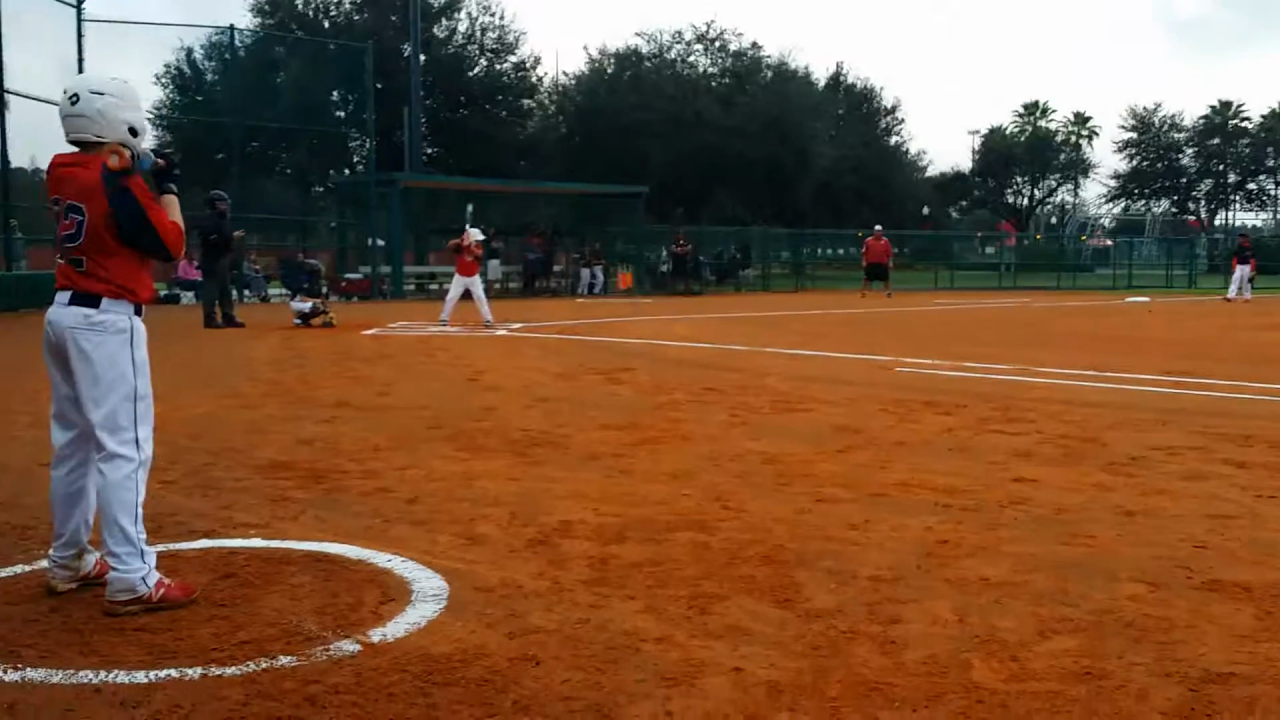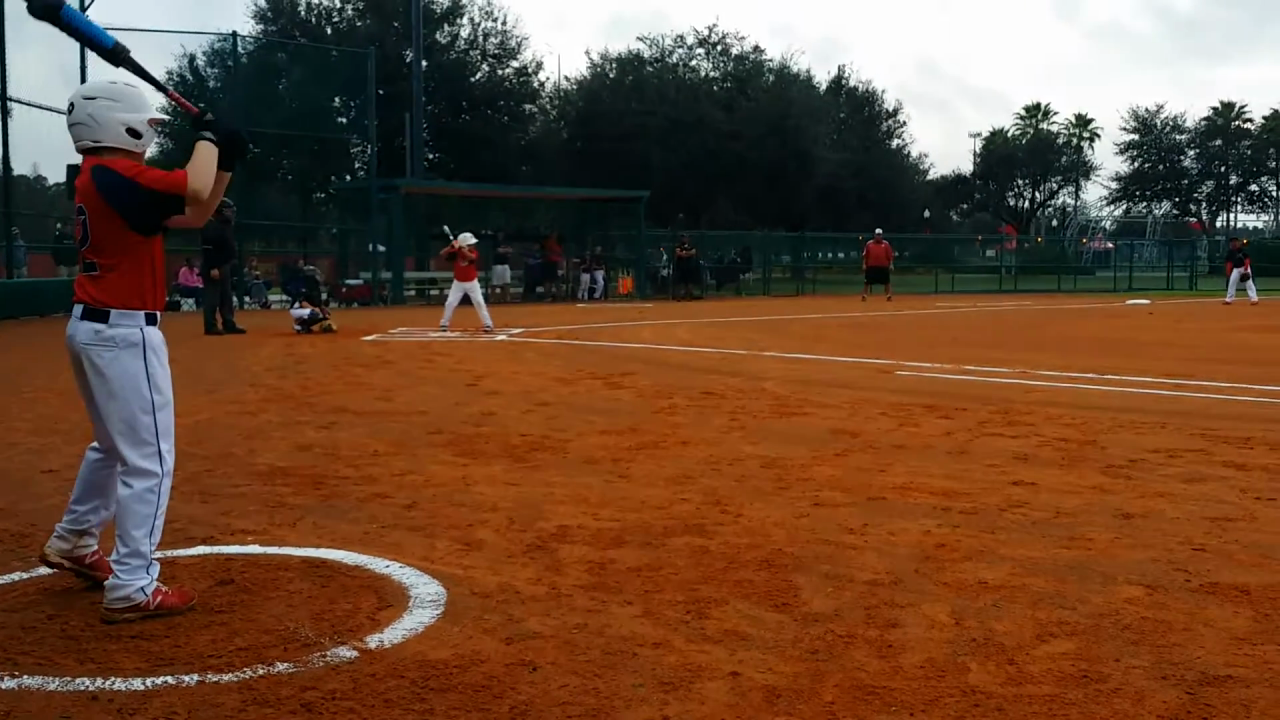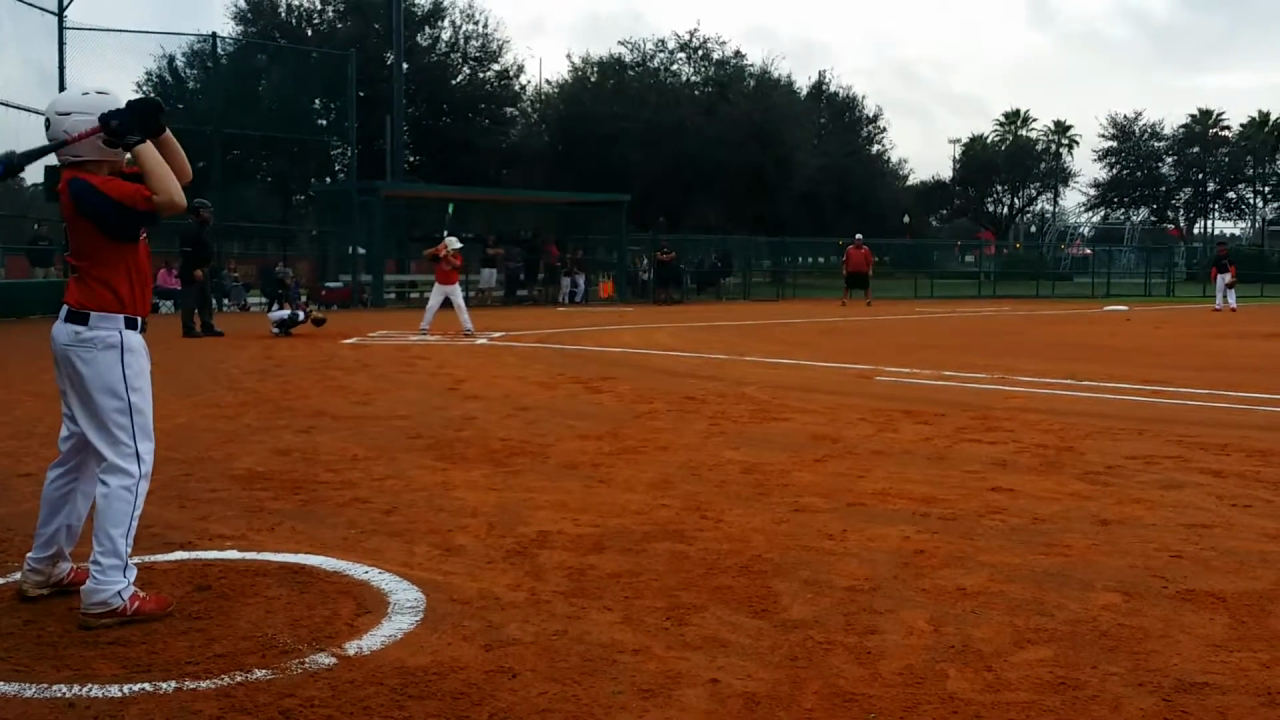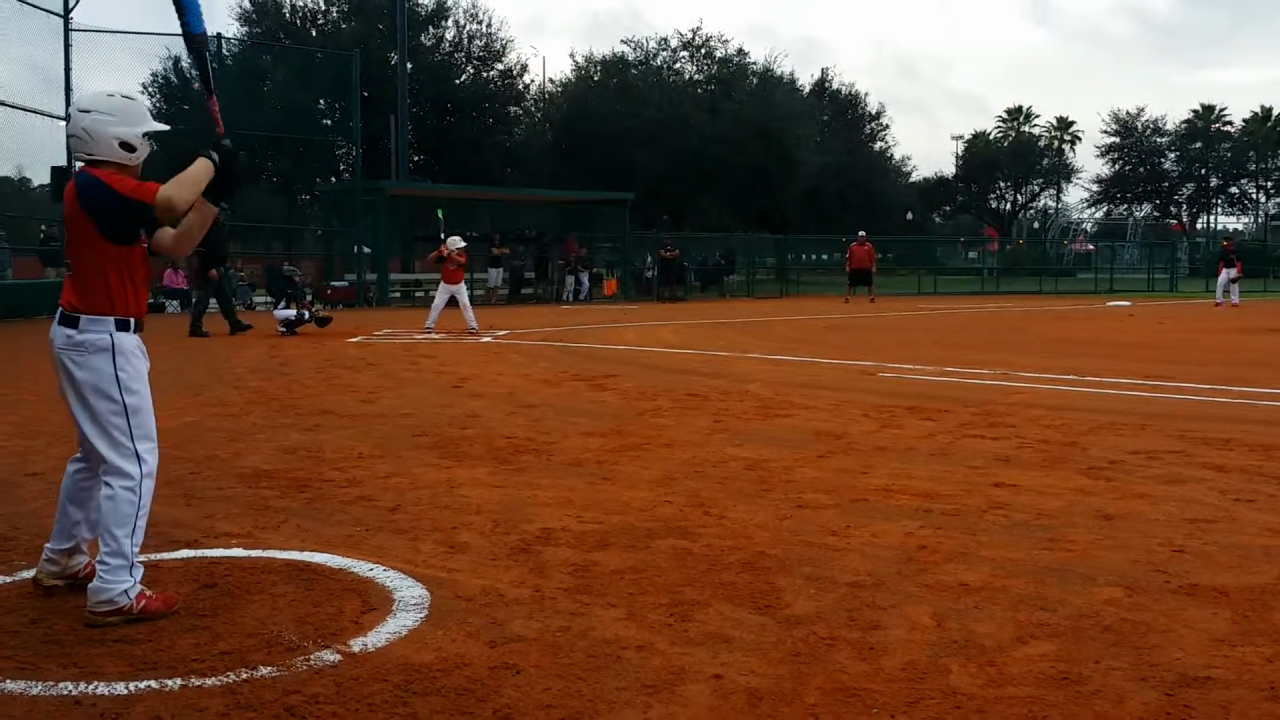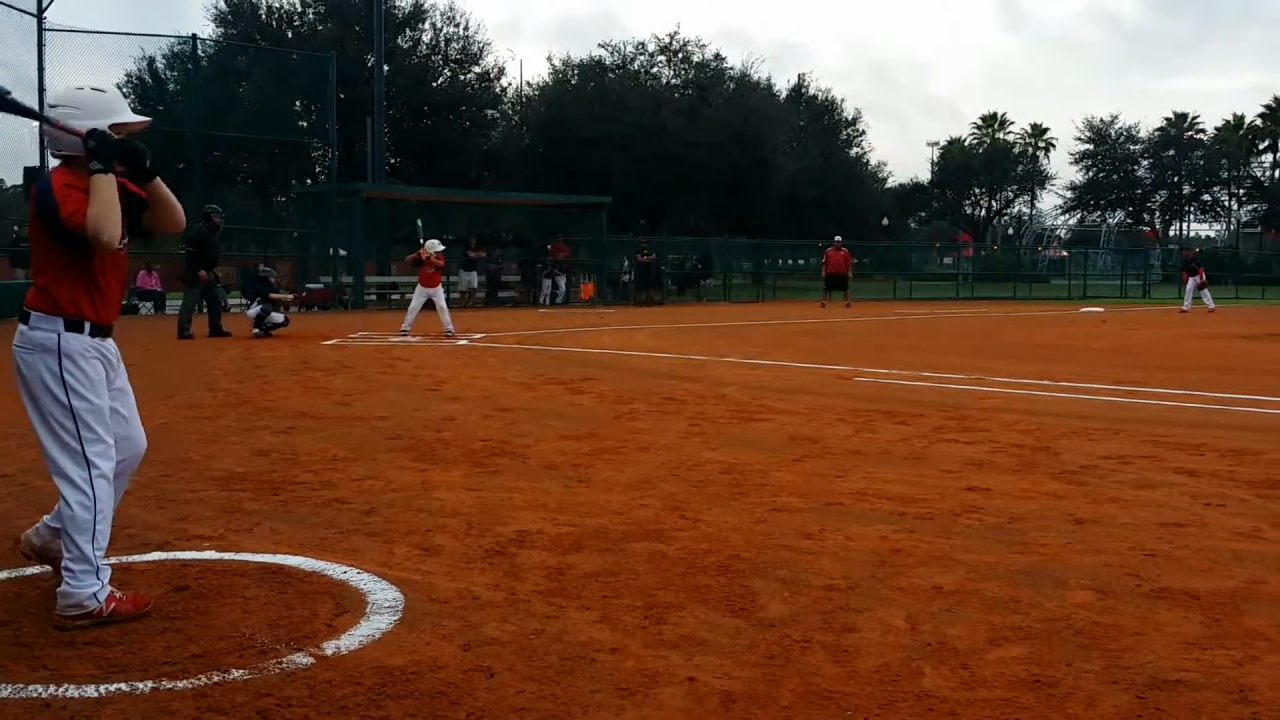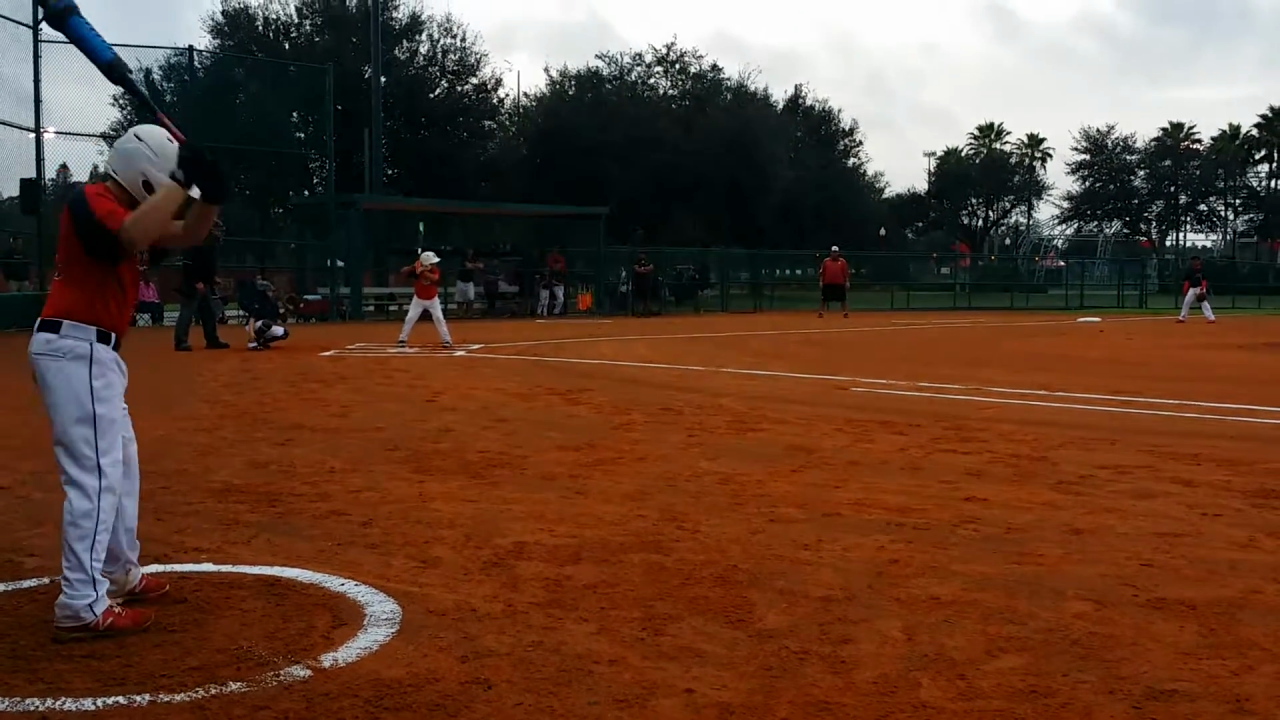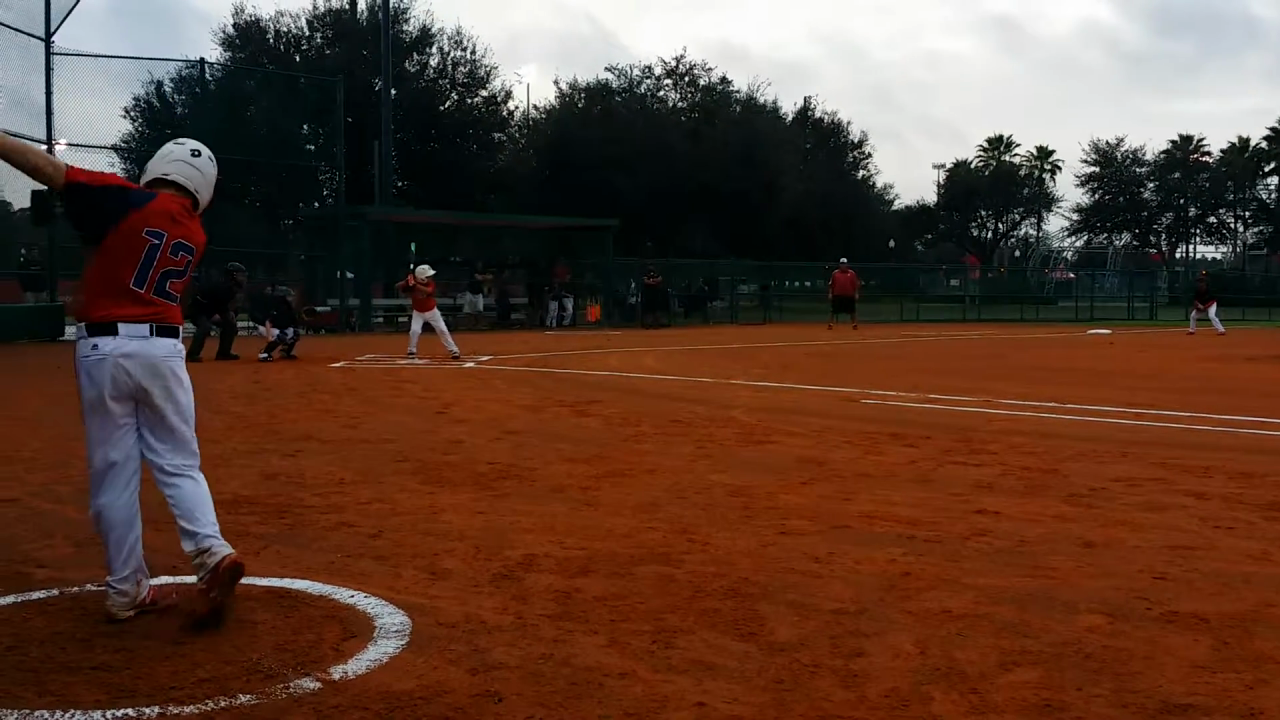
dt=0.7s
person 1, frame 1
left shoulder: (61, 170)
right shoulder: (120, 183)
right elbow: (173, 247)
left wrist: (140, 167)
right wrist: (166, 184)
left hip: (64, 314)
right hip: (108, 322)
left knee: (73, 444)
right knee: (123, 449)
left ankle: (69, 561)
right ankle: (131, 579)
person 1, frame 2
left shoulder: (102, 176)
right shoulder: (113, 173)
left elbow: (189, 215)
right elbow: (195, 190)
left wrist: (224, 161)
right wrist: (206, 137)
left hip: (91, 326)
right hip: (123, 331)
left knee: (114, 445)
right knee: (148, 460)
left ankle: (73, 540)
right ankle: (130, 589)
person 1, frame 3
left shoulder: (104, 182)
right shoulder: (87, 187)
left elbow: (181, 173)
right elbow: (173, 201)
left wrist: (153, 126)
right wrist: (138, 140)
left hip: (83, 331)
right hip: (105, 336)
left knee: (78, 454)
right knee: (126, 461)
left ankle: (44, 568)
right ankle: (107, 593)
person 1, frame 4
left shoulder: (115, 193)
right shoulder: (94, 184)
left elbow: (176, 245)
right elbow: (171, 201)
left wrist: (215, 191)
right wrist: (211, 157)
left hip: (90, 334)
right hip: (101, 338)
left knee: (97, 453)
right knee: (132, 461)
left ankle: (61, 560)
right ankle: (114, 592)
person 1, frame 5
left shoulder: (115, 187)
right shoulder: (59, 185)
left elbow: (174, 223)
right elbow: (104, 238)
left wrist: (142, 171)
right wrist: (102, 168)
left hip: (95, 342)
right hip: (58, 343)
left knee: (127, 448)
right knee: (90, 464)
left ankle: (53, 536)
right ankle: (84, 596)
person 1, frame 6
left shoulder: (126, 208)
right shoulder: (89, 199)
left elbow: (187, 234)
right elbow: (134, 235)
left wrist: (209, 196)
right wrist: (180, 178)
left hip: (90, 351)
right hip: (76, 349)
left knee: (118, 463)
right knee: (95, 476)
left ankle: (119, 574)
right ankle: (82, 608)
person 1, frame 7
left shoulder: (126, 200)
right shoulder: (196, 234)
left elbow: (54, 172)
left hip: (103, 350)
right hip: (163, 351)
left knee: (114, 473)
right knee: (178, 463)
left ankle: (127, 589)
right ankle: (211, 551)
